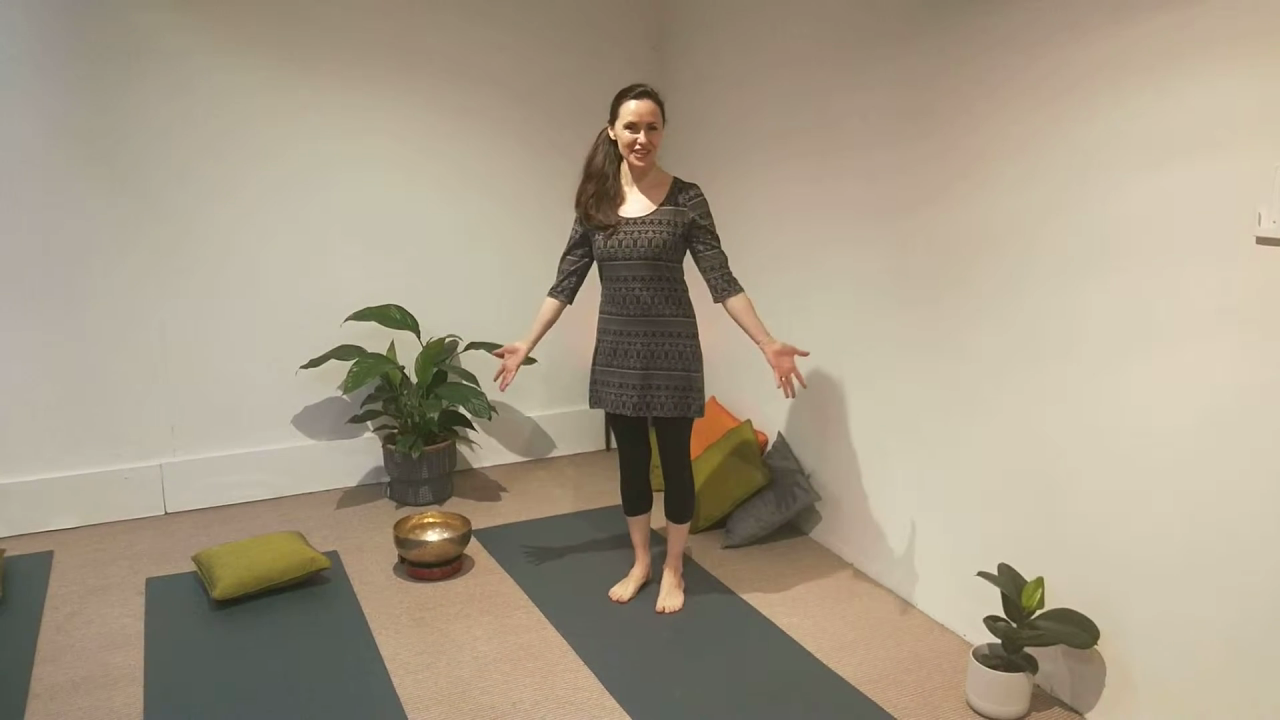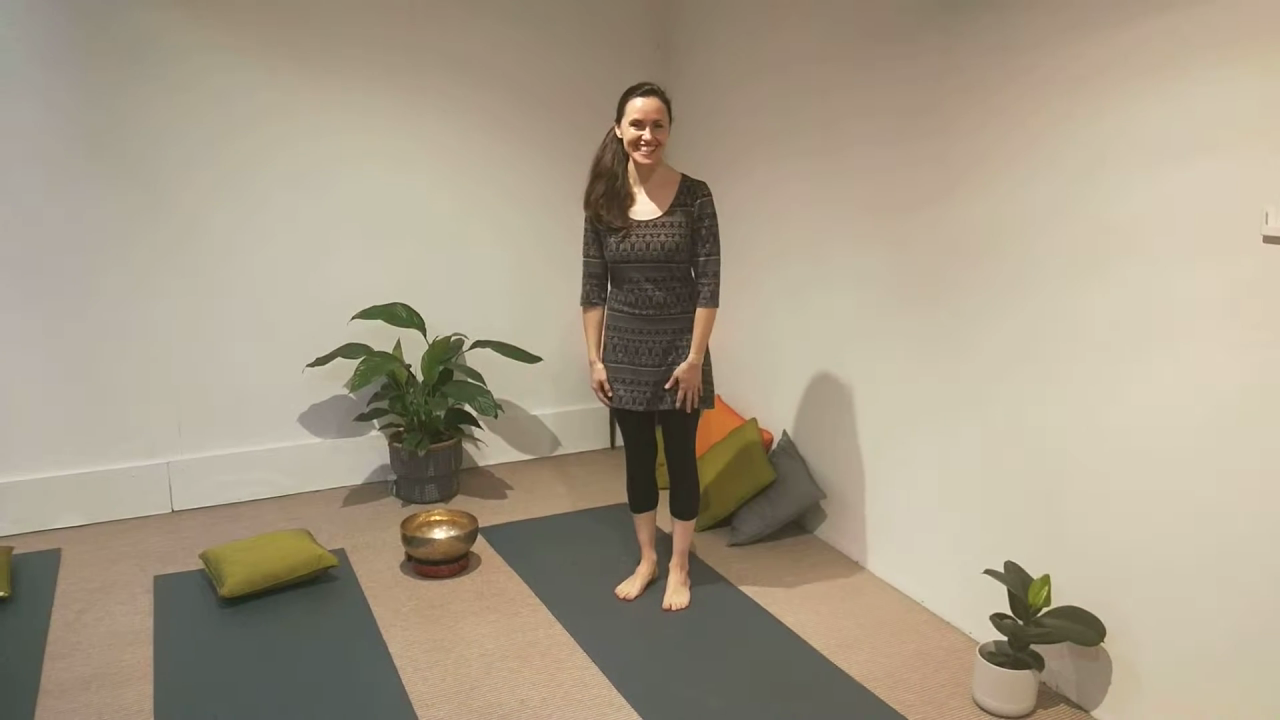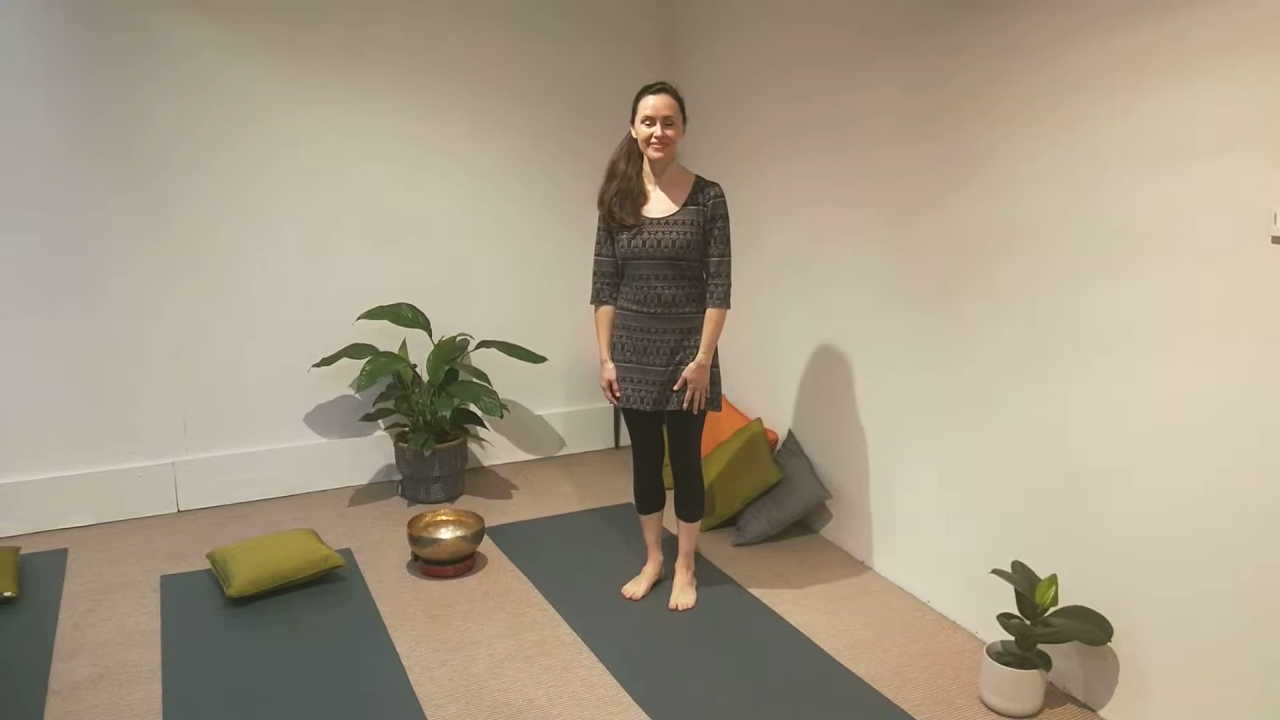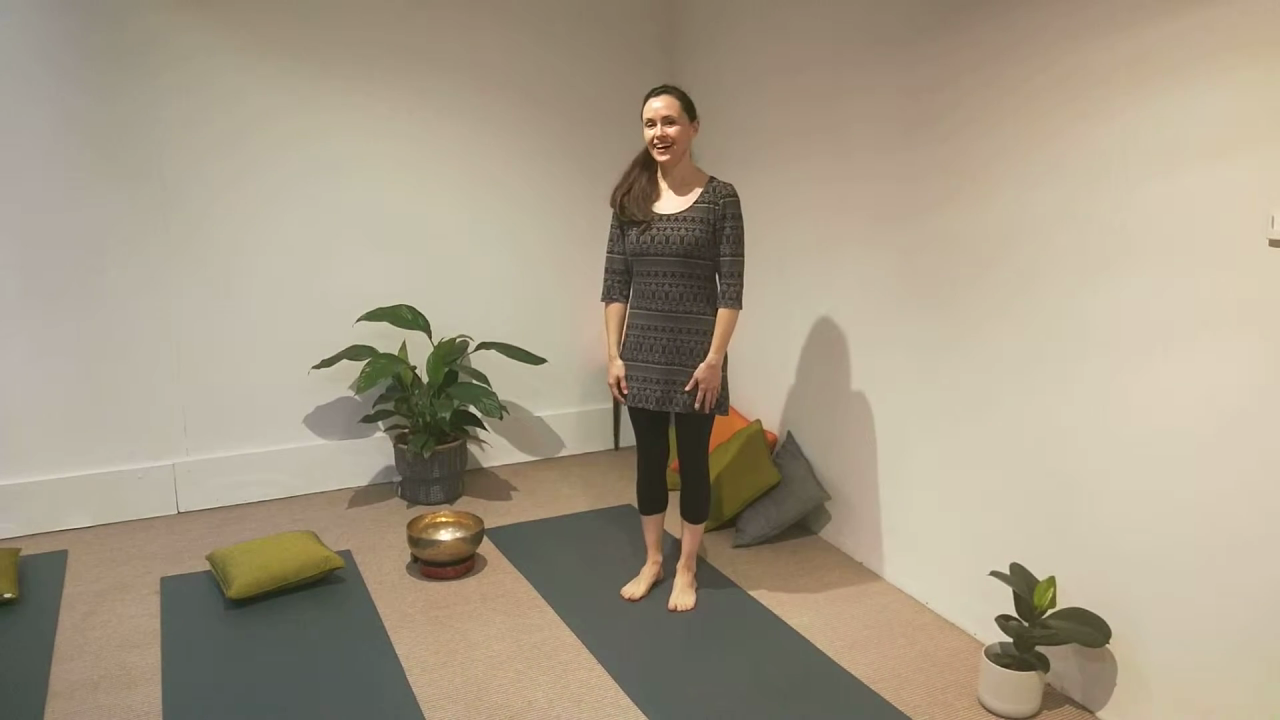
dt=0.7s
person 1, frame 1
left shoulder: (686, 199)
right shoulder: (595, 201)
left elbow: (722, 280)
right elbow: (566, 280)
left wrist: (769, 344)
right wrist: (527, 343)
left hip: (671, 348)
right hip: (616, 349)
left knee: (674, 460)
right knee: (631, 459)
left ankle: (673, 570)
right ankle: (640, 562)
person 1, frame 2
left shoulder: (694, 195)
right shoulder: (604, 199)
left elbow: (708, 284)
right elbow: (593, 286)
left wrist: (695, 358)
right wrist: (594, 358)
left hip: (678, 345)
right hip: (624, 348)
left knee: (680, 458)
right knee: (638, 457)
left ankle: (679, 567)
right ankle: (646, 560)
person 1, frame 3
left shoulder: (707, 196)
right shoulder: (617, 197)
left elbow: (719, 286)
right elbow: (604, 284)
left wrist: (703, 358)
right wrist: (605, 356)
left hip: (686, 347)
right hip: (633, 348)
left knee: (684, 459)
right knee: (645, 457)
left ankle: (685, 568)
right ankle: (652, 560)
person 1, frame 4
left shoulder: (720, 196)
right shoulder: (630, 197)
left elbow: (731, 286)
right elbow: (615, 282)
left wrist: (715, 358)
right wrist: (613, 353)
left hip: (694, 348)
right hip: (642, 347)
left knee: (693, 460)
right knee: (649, 457)
left ankle: (686, 569)
right ankle: (652, 561)
